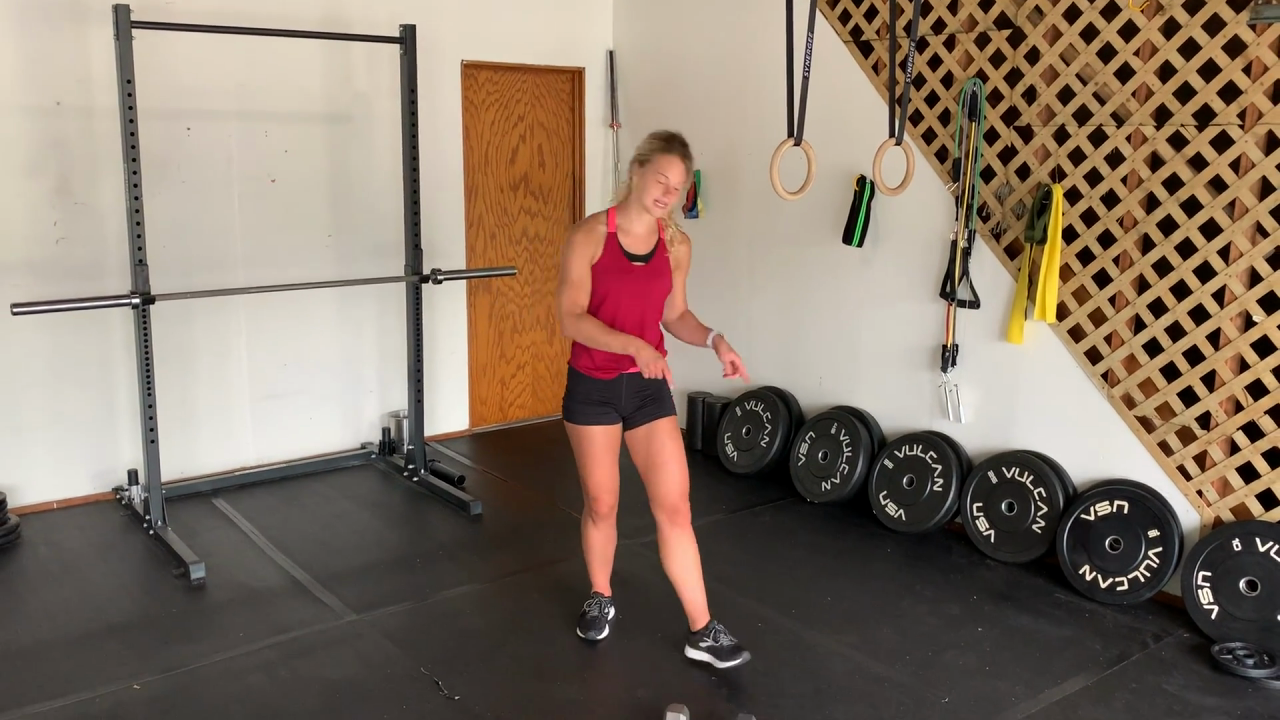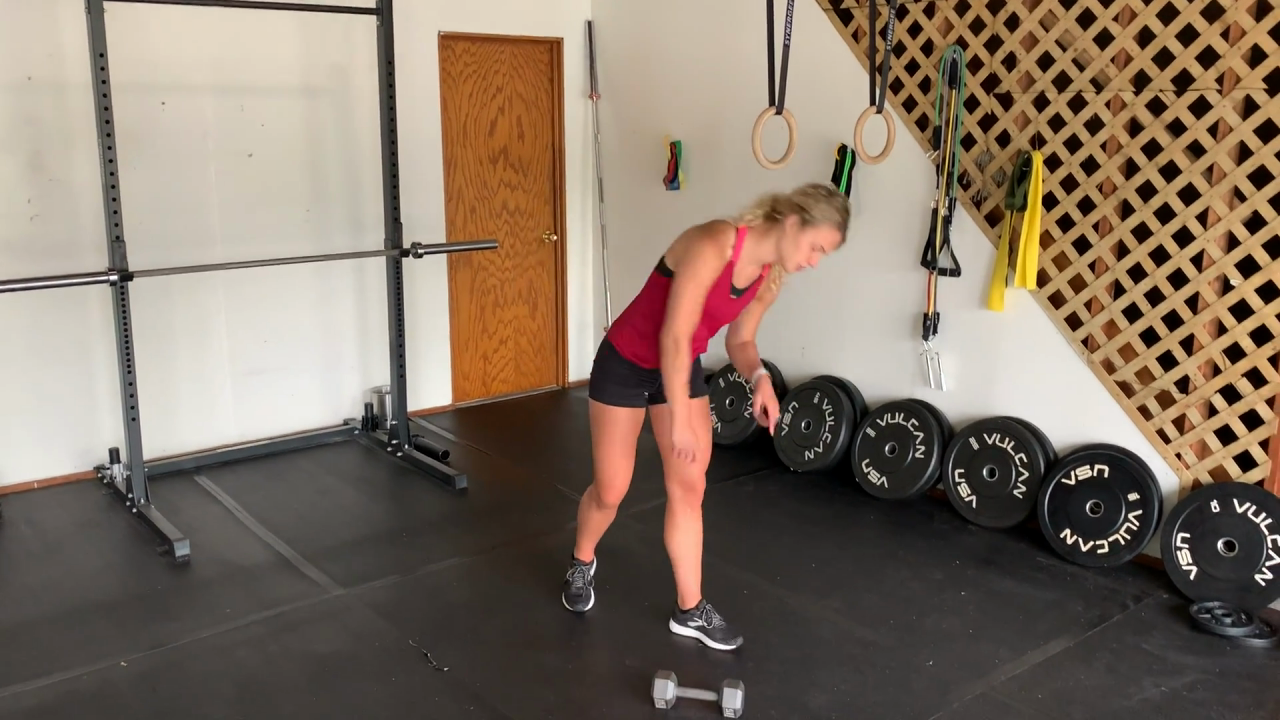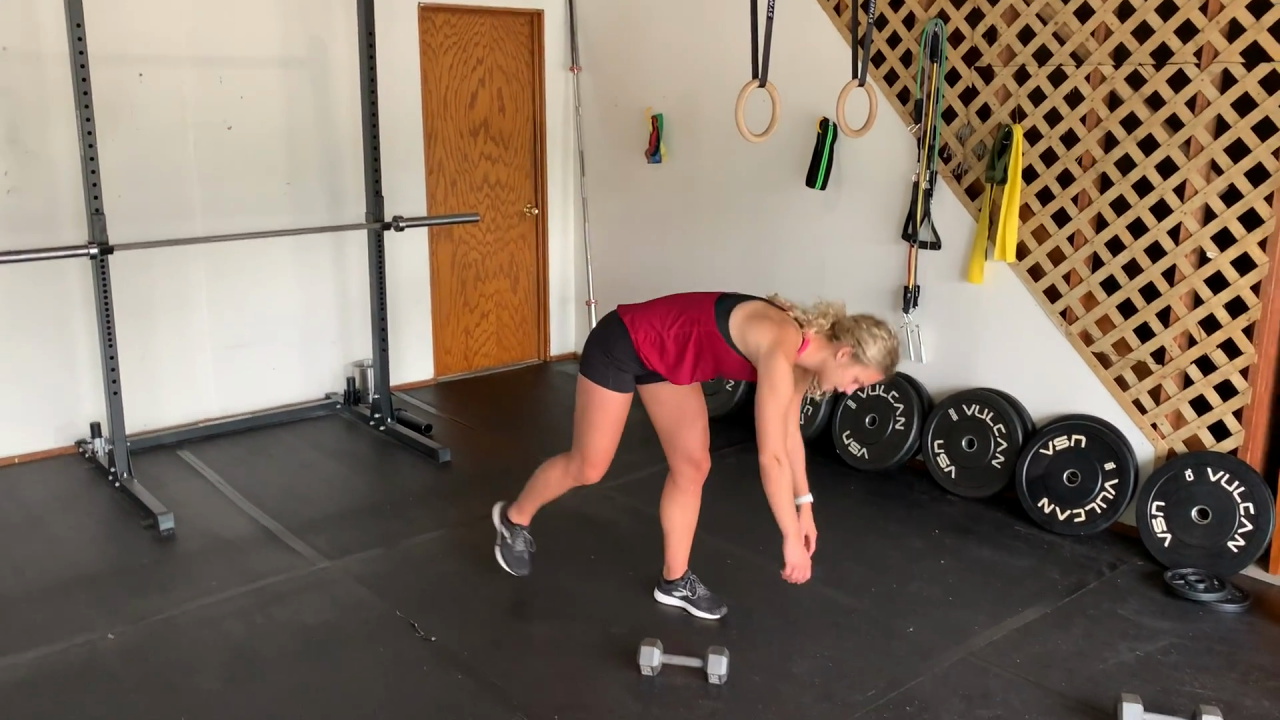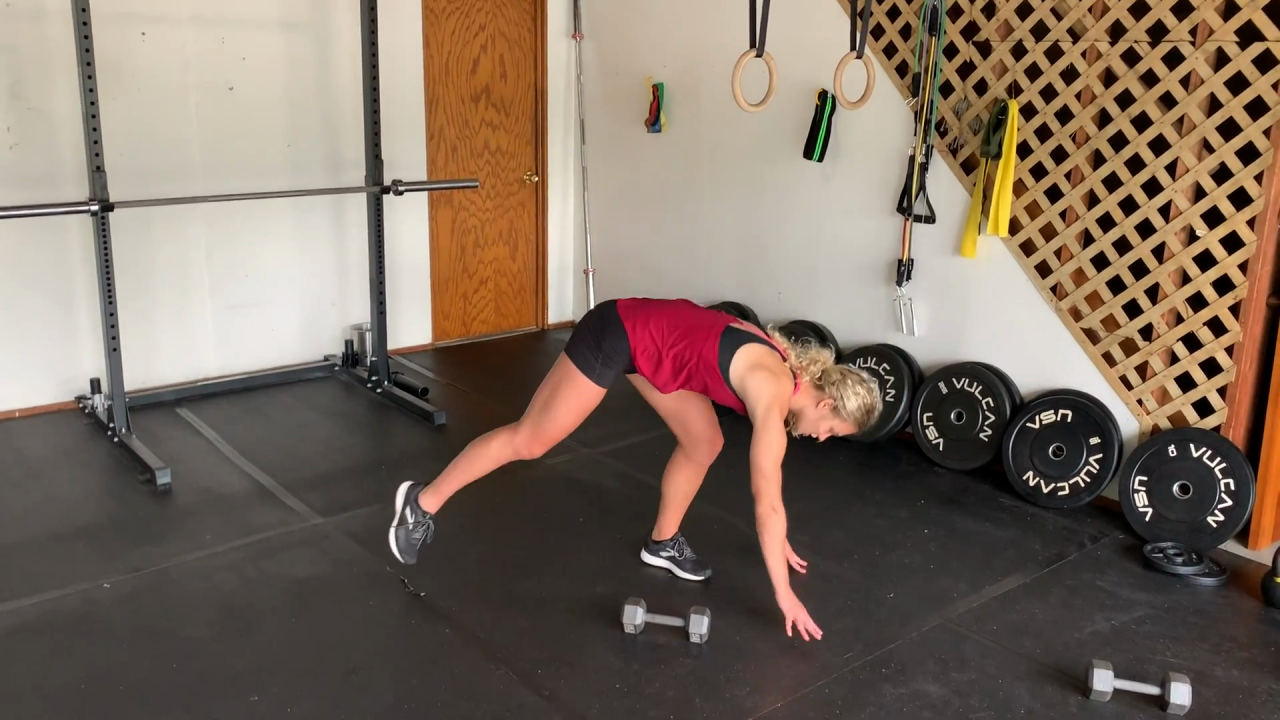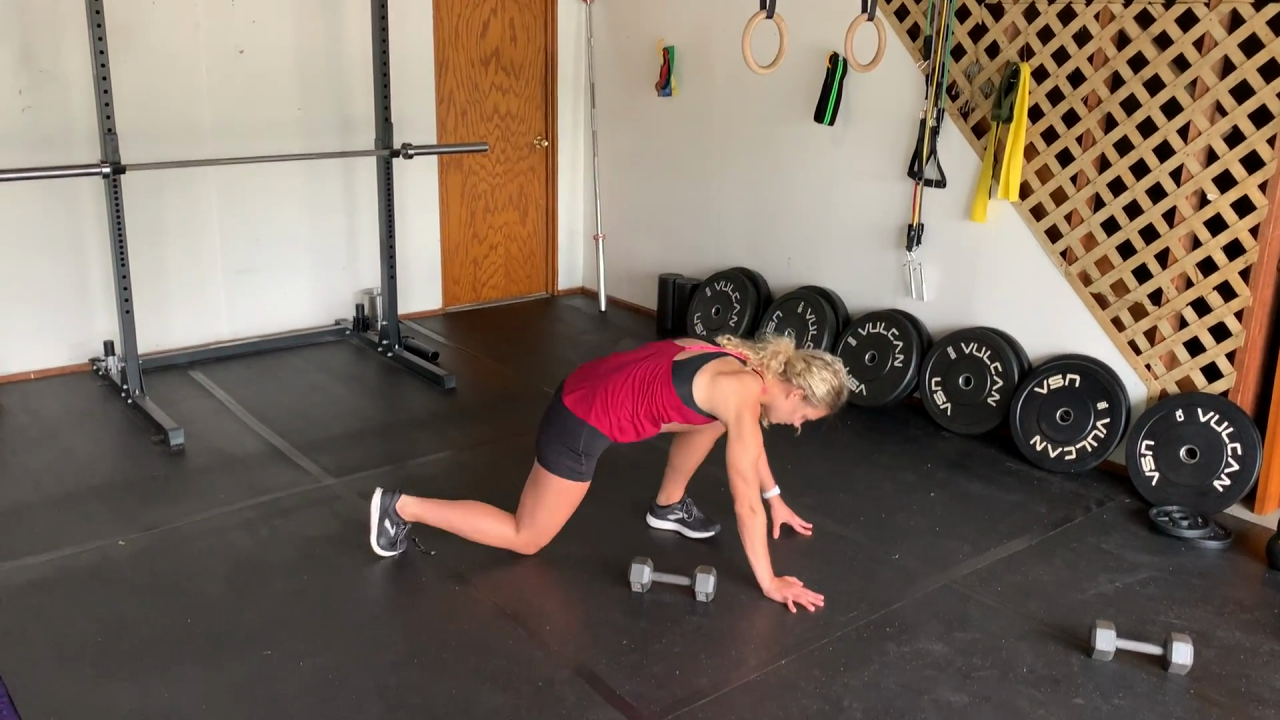
dt=0.5s
person 1, frame 1
left shoulder: (676, 244)
right shoulder: (590, 235)
right elbow: (570, 318)
left wrist: (713, 342)
right wrist: (633, 347)
left hip: (648, 387)
right hip: (592, 386)
left knee: (673, 507)
right knee: (600, 504)
left ankle: (700, 630)
right ankle: (600, 598)
person 1, frame 2
left shoulder: (769, 277)
right shoulder: (711, 246)
left elbow: (739, 341)
right elbow: (675, 336)
left wrist: (759, 377)
right wrist: (680, 424)
left hip: (682, 367)
right hip: (625, 362)
left knee: (689, 485)
right knee: (610, 490)
left ankle: (690, 609)
right ankle: (582, 562)
person 1, frame 3
left shoulder: (804, 349)
right shoulder: (780, 345)
left elbow: (790, 432)
right elbow: (771, 457)
left wrist: (804, 504)
right wrist: (791, 540)
left hip: (667, 356)
right hip: (622, 344)
left knee: (693, 464)
right knee: (588, 467)
left ankle: (675, 579)
right ankle: (514, 518)
person 1, frame 4
left shoulder: (790, 375)
right shoulder: (776, 395)
left elbow: (766, 466)
right elbow: (766, 504)
left wrist: (777, 539)
right wrist: (784, 594)
left hip: (644, 339)
right hip: (615, 338)
left knee: (705, 441)
right knee: (530, 440)
left ankle: (662, 541)
right ankle: (423, 502)
person 1, frame 5
left shoulder: (744, 362)
right shoulder: (742, 393)
left elbow: (746, 437)
right elbow: (745, 505)
left wrist: (776, 499)
right wrist: (770, 583)
left hip: (584, 392)
right hip: (580, 426)
right knee: (525, 538)
left ankle: (668, 506)
right ankle: (399, 507)
